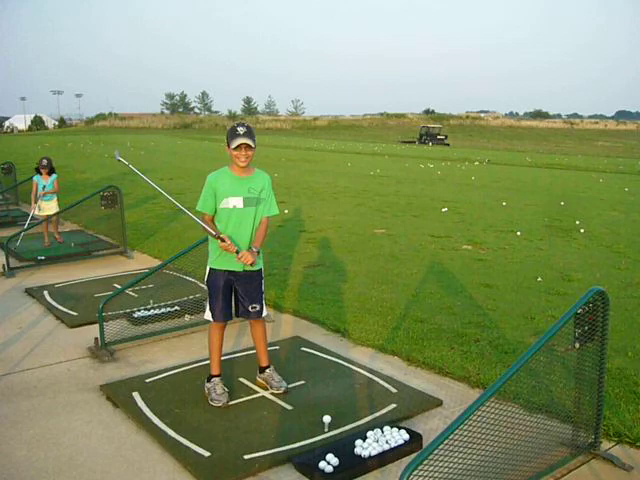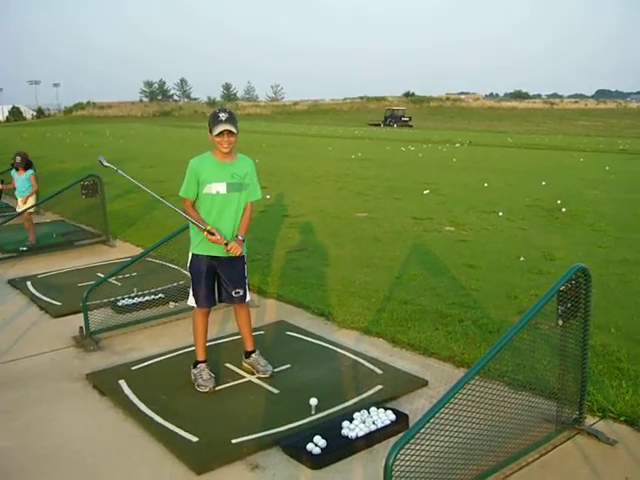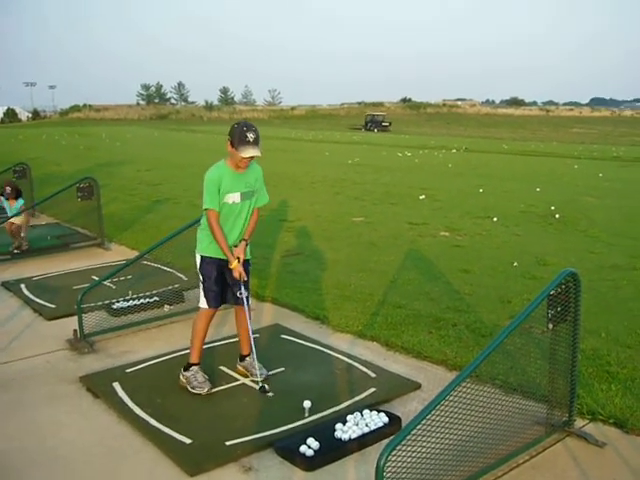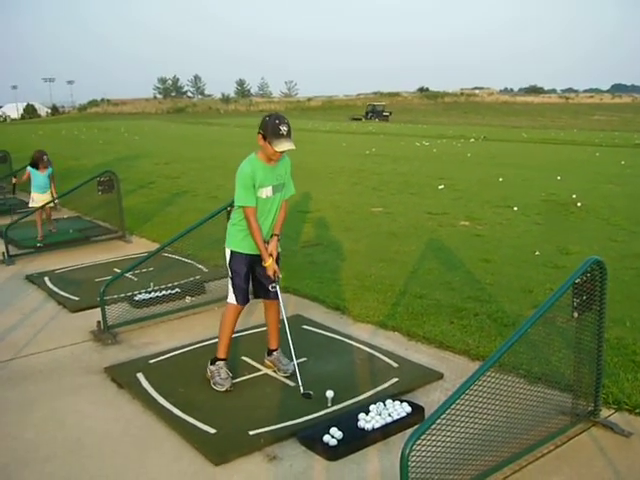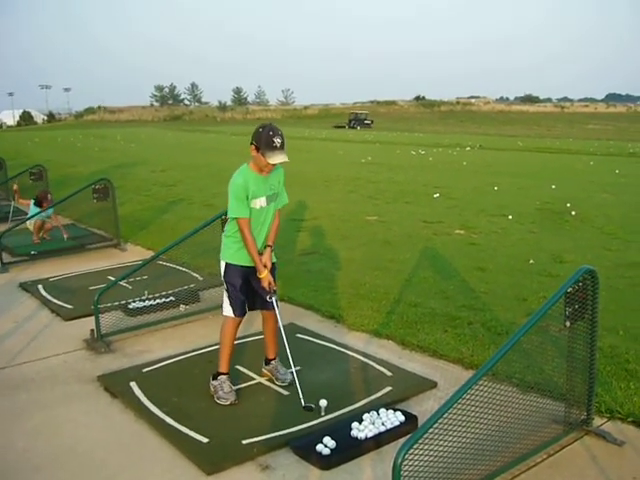
dt=1s
person 1, frame 1
left shoulder: (263, 180)
right shoulder: (215, 180)
left elbow: (264, 220)
right elbow: (206, 220)
left wrist: (254, 249)
right wrist: (220, 239)
left hip: (251, 263)
right hip: (220, 264)
left knee: (257, 317)
right knee: (218, 320)
left ankle: (265, 371)
right ankle: (214, 379)
person 1, frame 2
left shoulder: (246, 165)
right shoulder: (198, 165)
left elbow: (248, 206)
right elbow: (188, 206)
left wrist: (239, 239)
right wrist: (207, 229)
left hip: (233, 249)
right hip: (203, 249)
left knee: (241, 301)
right knee: (202, 306)
left ankle: (251, 355)
right ankle: (200, 364)
person 1, frame 3
left shoulder: (256, 172)
right shoulder: (215, 175)
left elbow: (255, 210)
right elbow: (213, 221)
left wrist: (243, 244)
right wrist: (231, 260)
left hip: (239, 250)
right hip: (211, 252)
left knee: (242, 304)
right knee: (209, 307)
left ankle: (245, 358)
right ankle: (192, 368)
person 1, frame 4
left shoulder: (285, 163)
right shoulder: (247, 170)
right elbow: (251, 218)
left wrist: (275, 239)
right wrist: (266, 257)
left hip: (268, 244)
right hip: (242, 246)
left knee: (273, 298)
right knee: (237, 302)
left ankle: (273, 353)
right ankle: (218, 363)
person 1, frame 5
left shoulder: (278, 173)
right shoulder: (240, 181)
right elbow: (244, 229)
left wrist: (269, 251)
right wrist: (260, 268)
left hip: (264, 255)
right hip: (237, 258)
left knee: (270, 309)
right knee: (234, 315)
left ankle: (271, 362)
right ankle: (221, 377)
